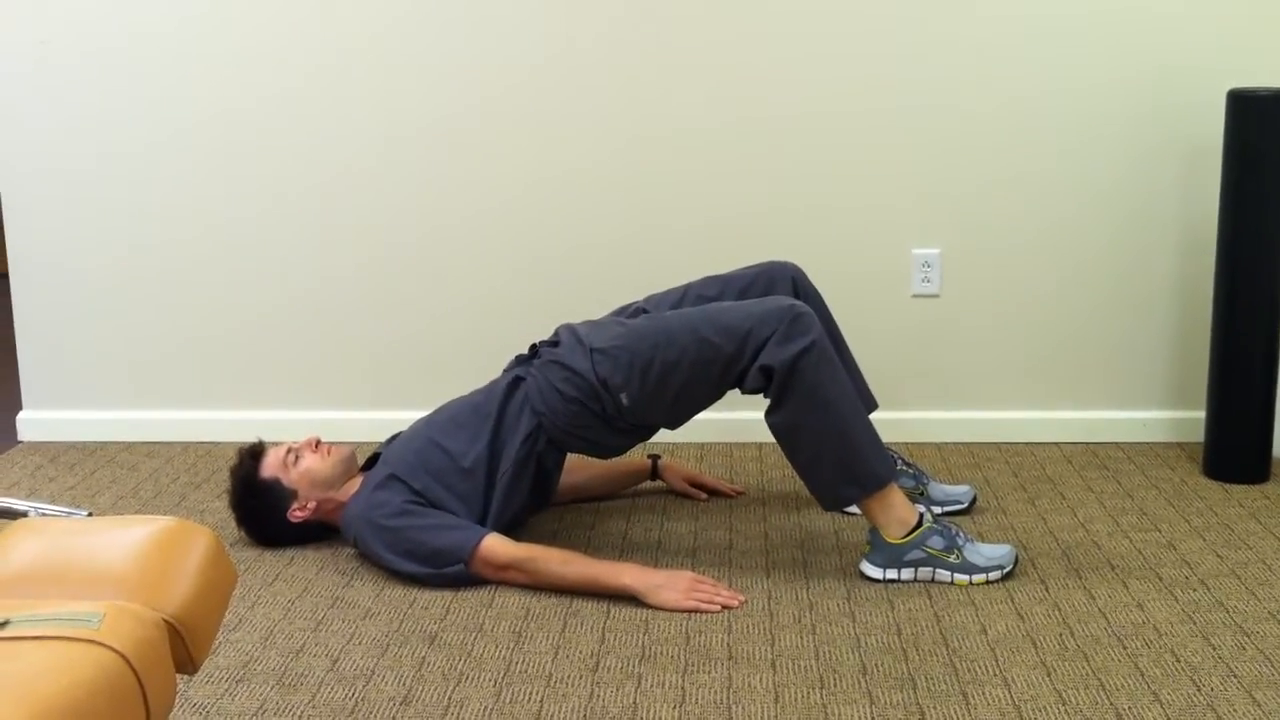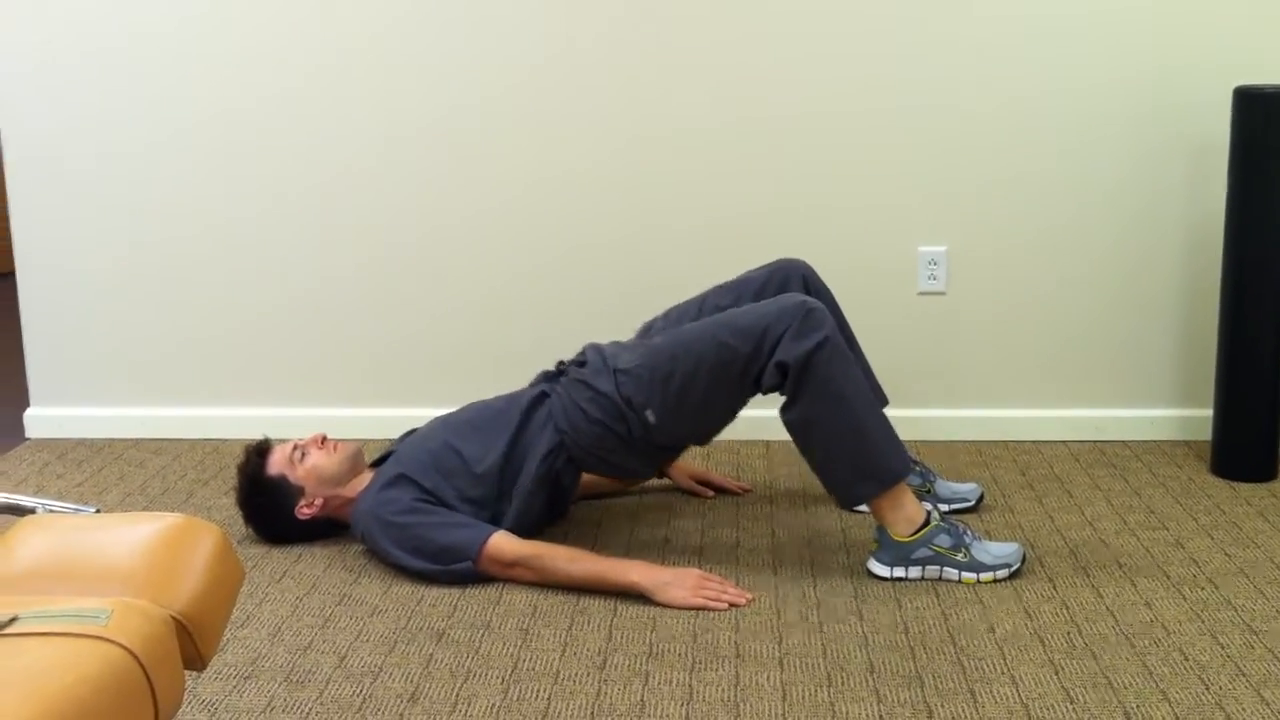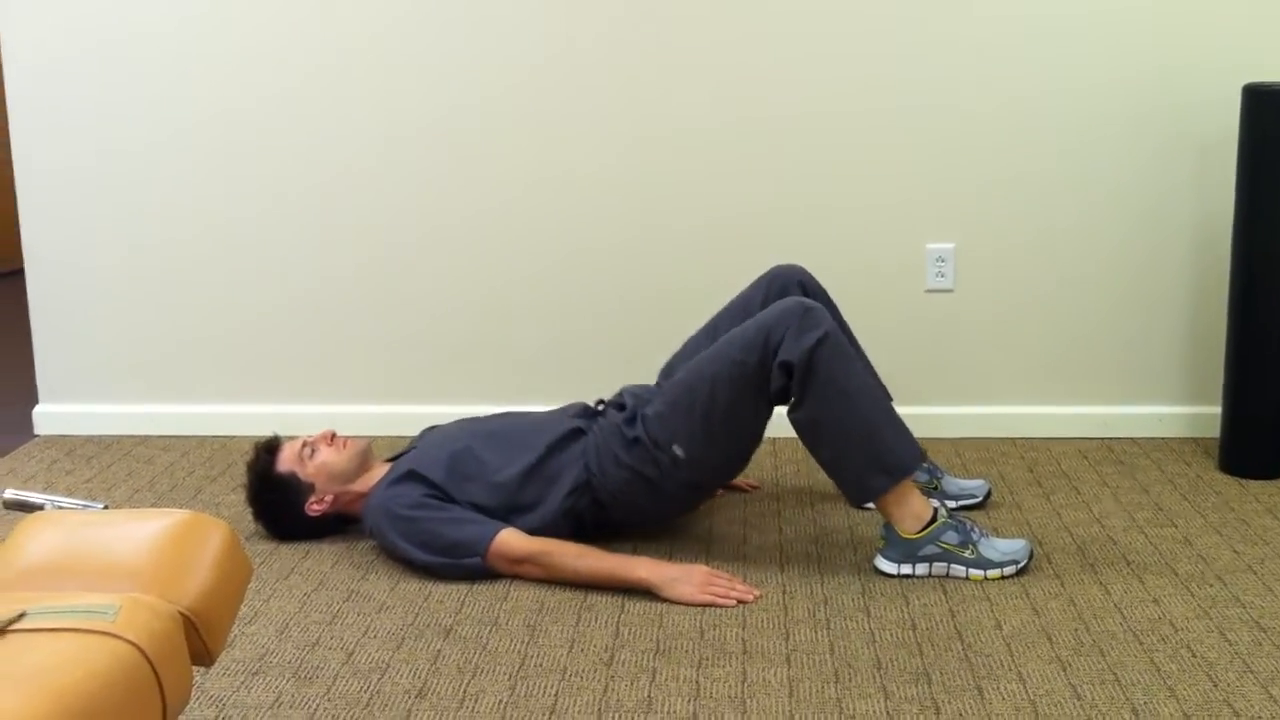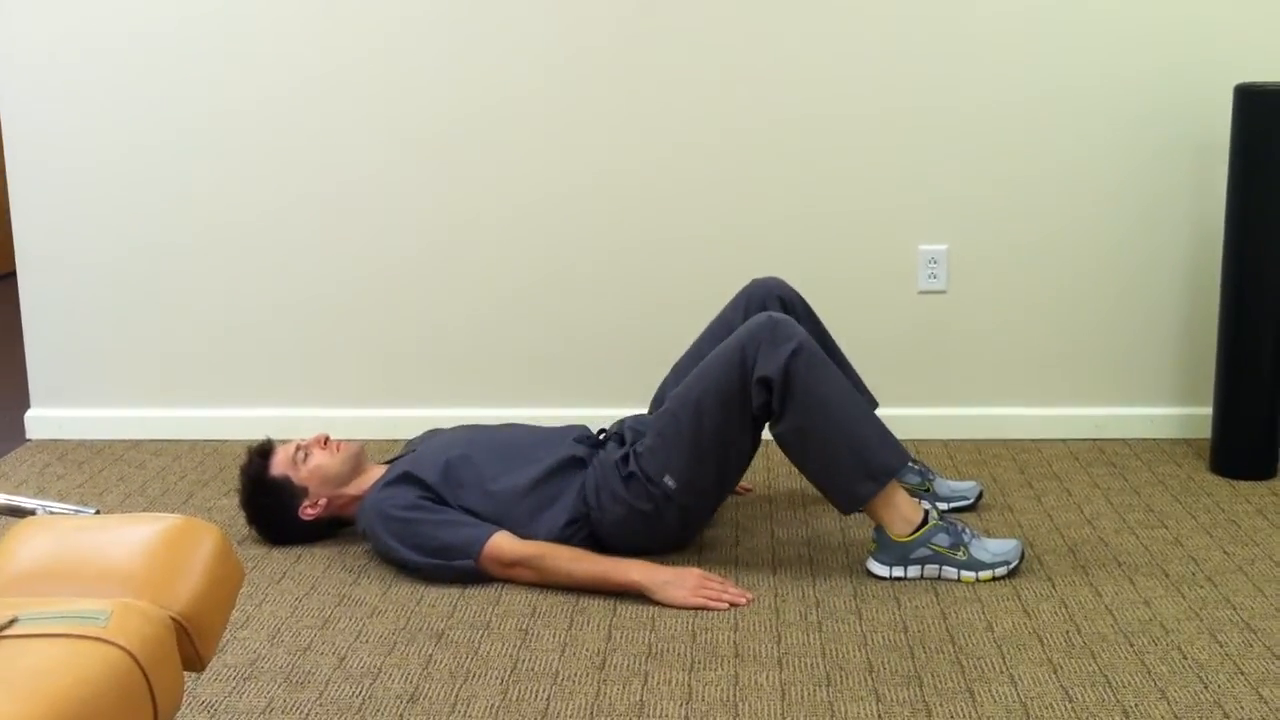
dt=0.4s
person 1, frame 1
left shoulder: (390, 469)
right shoulder: (377, 518)
right elbow: (505, 559)
left wrist: (652, 469)
right wrist: (642, 581)
left knee: (779, 285)
right knee: (783, 331)
left ankle: (872, 465)
right ankle: (899, 533)
person 1, frame 2
left shoulder: (400, 464)
right shoulder: (384, 515)
right elbow: (513, 557)
left wrist: (660, 464)
right wrist: (648, 578)
left hip: (600, 382)
right hip: (601, 414)
left knee: (790, 282)
right knee: (798, 326)
left ankle: (887, 468)
right ankle: (907, 531)
person 1, frame 3
left shoulder: (418, 460)
right shoulder: (395, 512)
right elbow: (520, 554)
left wrist: (691, 461)
right wrist: (657, 575)
left hip: (626, 421)
right hip: (629, 467)
left knee: (787, 287)
right knee: (797, 329)
left ankle: (899, 470)
right ankle: (915, 529)
person 1, frame 4
left shoulder: (418, 459)
right shoulder: (390, 515)
right elbow: (513, 557)
left wrist: (702, 456)
right wrist: (650, 578)
left hip: (623, 447)
right hip: (633, 500)
left knee: (768, 299)
right knee: (771, 342)
left ankle: (891, 471)
right ankle: (906, 532)
